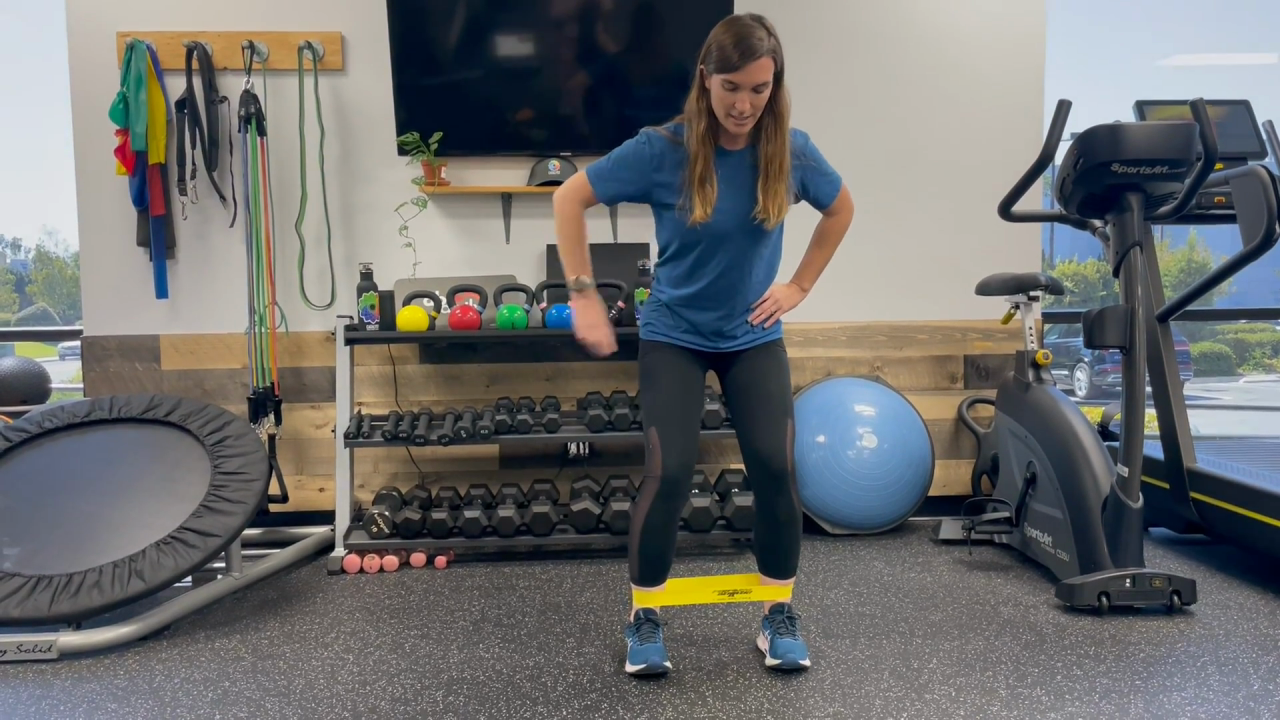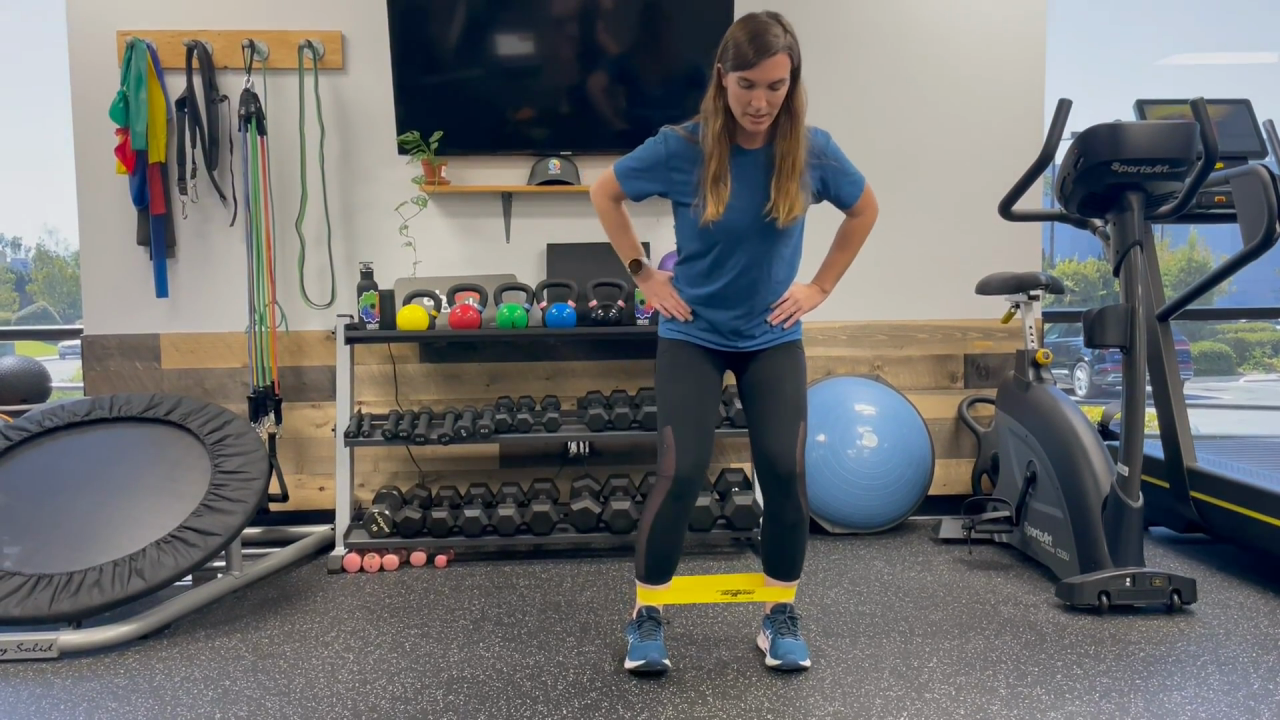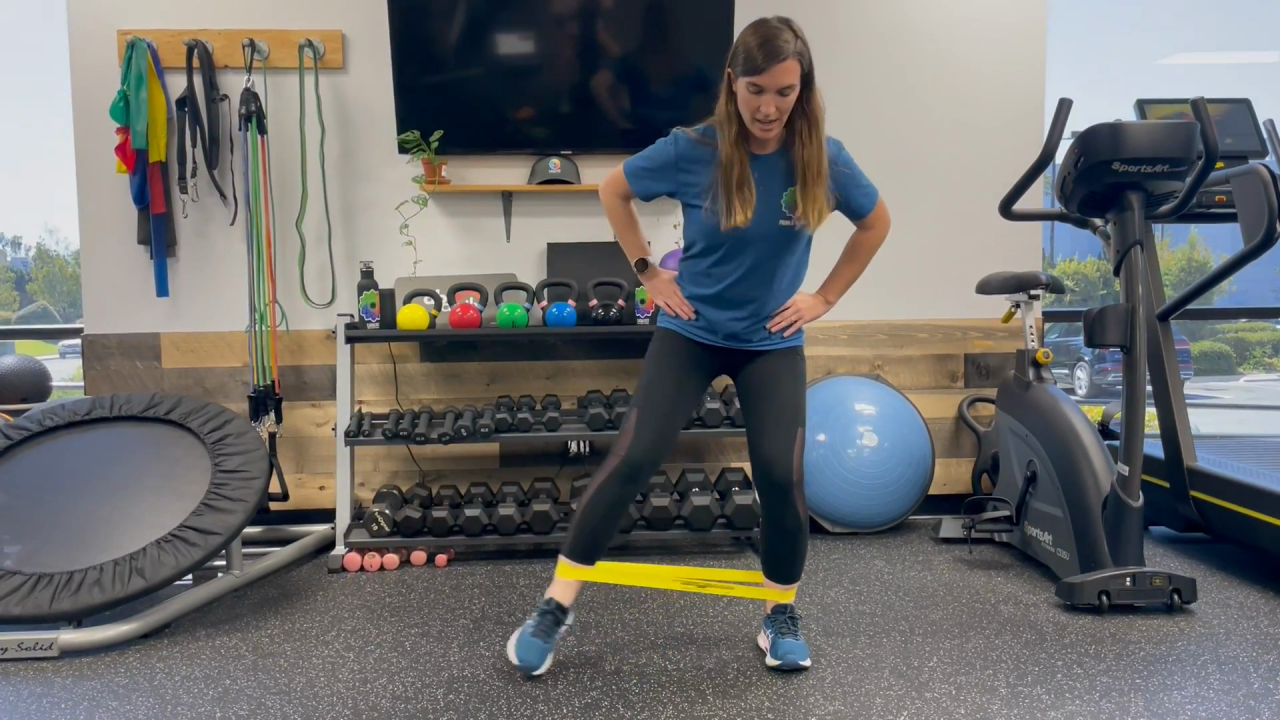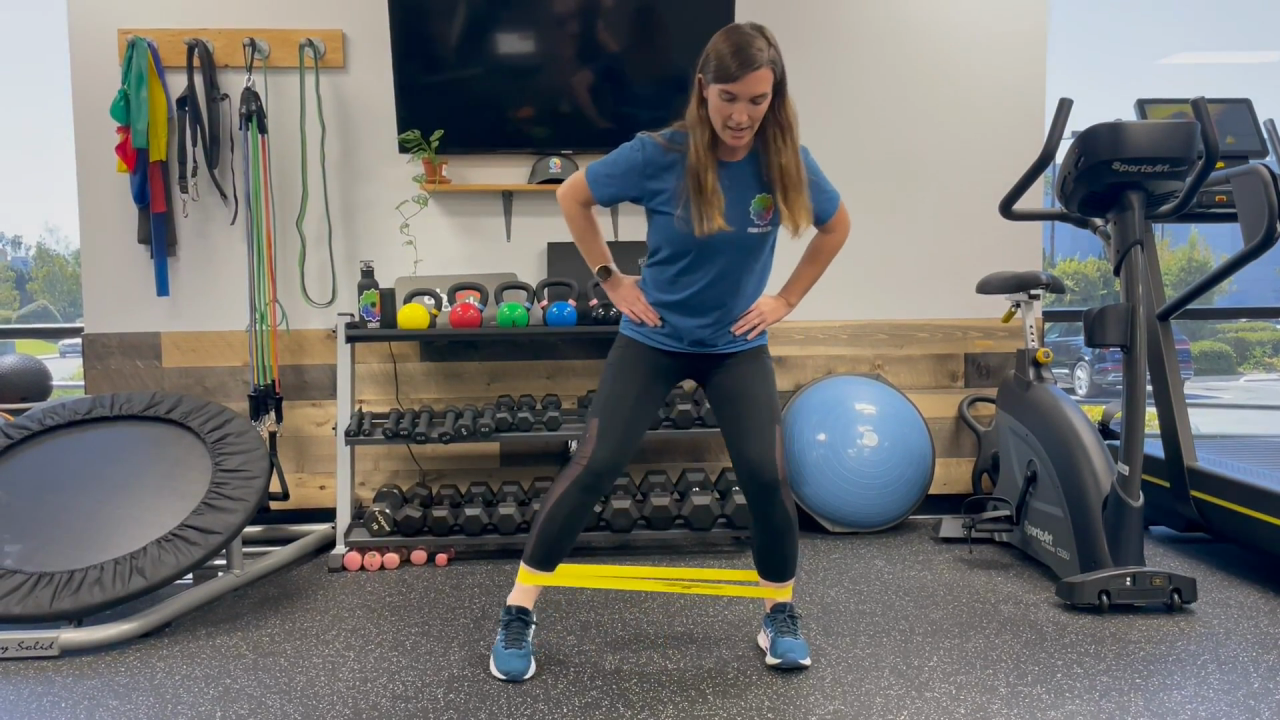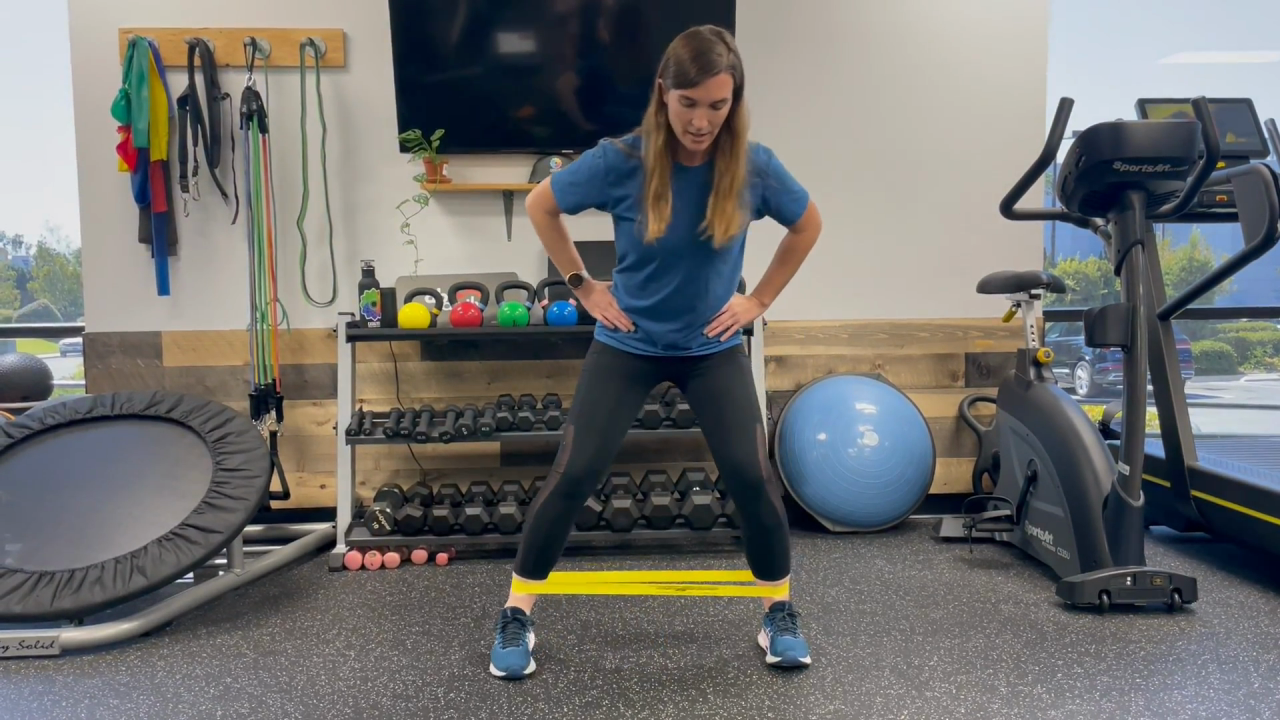
dt=0.3s
person 1, frame 1
left shoulder: (791, 151)
right shoulder: (661, 150)
left elbow: (841, 209)
right elbow: (570, 197)
left wrist: (799, 285)
right wrist: (583, 294)
left hip: (754, 337)
right hip: (674, 335)
left knee: (775, 470)
right knee: (669, 474)
left ankle: (779, 615)
right ankle: (644, 618)
person 1, frame 2
left shoulder: (812, 151)
right shoulder: (681, 148)
left elbow: (864, 210)
right elbow: (603, 192)
left wrist: (819, 287)
right wrist: (643, 274)
left hip: (771, 338)
right hip: (690, 333)
left knee: (783, 472)
right knee: (682, 473)
left ankle: (780, 615)
right ankle: (648, 615)
person 1, frame 3
left shoulder: (823, 158)
right shoulder: (691, 150)
left elbow: (876, 223)
right elbow: (612, 190)
left wrist: (825, 297)
right wrist: (647, 273)
left hip: (772, 341)
right hip: (688, 333)
left knee: (781, 477)
right knee: (632, 460)
left ankle: (781, 615)
right ankle: (556, 604)
person 1, frame 4
left shoulder: (788, 164)
right shoulder: (657, 156)
left elbow: (836, 226)
right elbow: (572, 197)
left wrist: (786, 299)
right wrist: (611, 280)
left hip: (738, 344)
right hip: (652, 338)
left knee: (766, 476)
right knee: (594, 467)
left ankle: (781, 614)
right ankle: (519, 608)
person 1, frame 5
left shoulder: (754, 166)
right shoulder: (621, 161)
left elbow: (808, 225)
right elbow: (540, 206)
left wrist: (759, 299)
right wrist: (583, 286)
left hip: (713, 346)
right hip: (627, 342)
left knee: (751, 475)
right knee: (575, 474)
left ankle: (779, 612)
right ankle: (516, 612)
